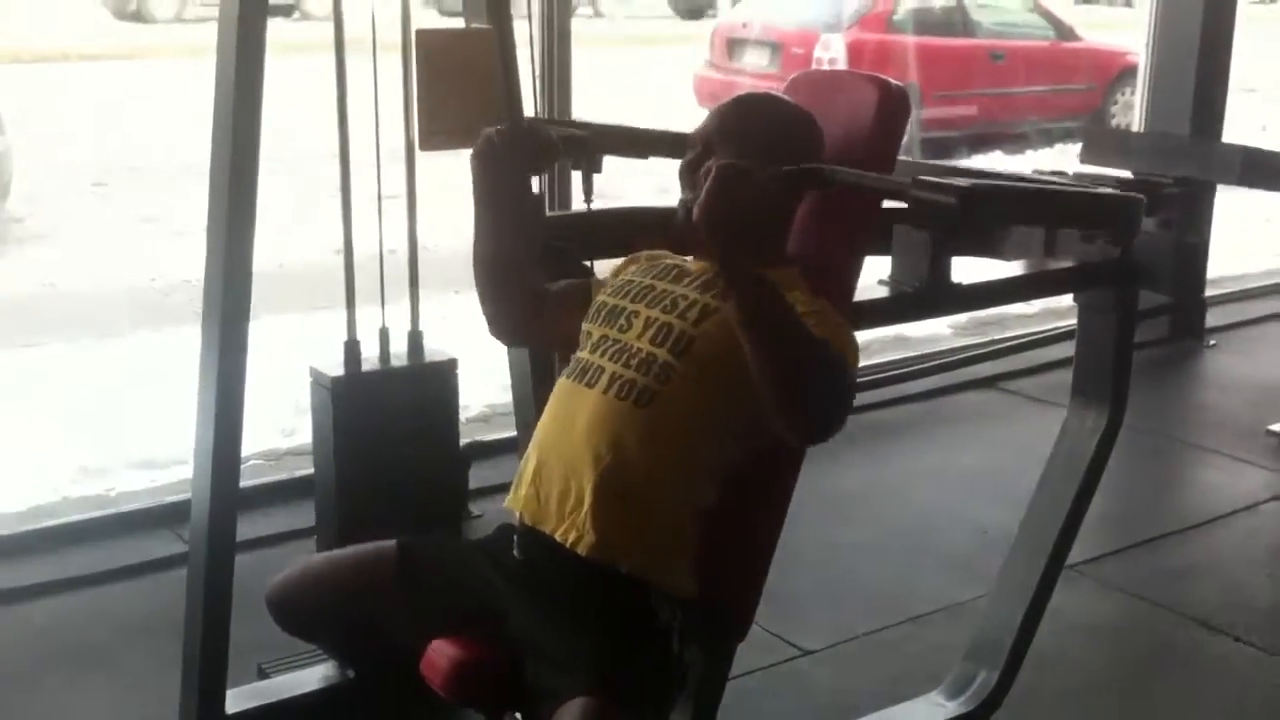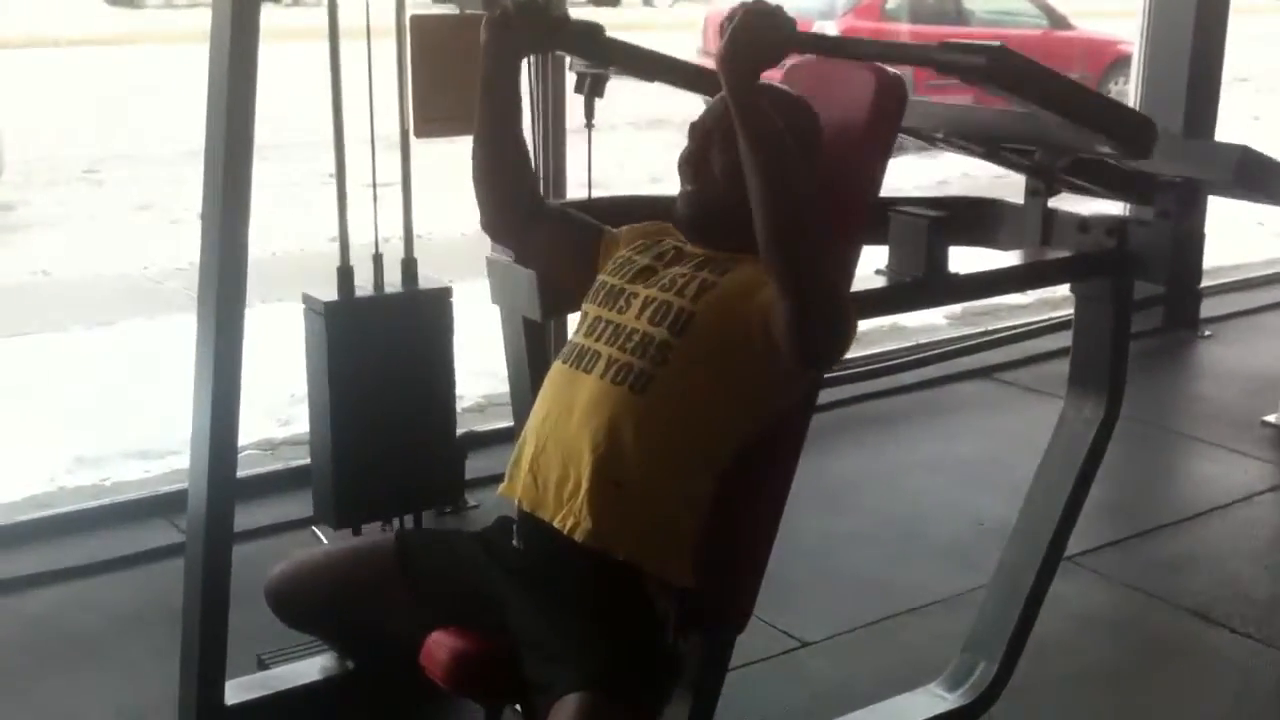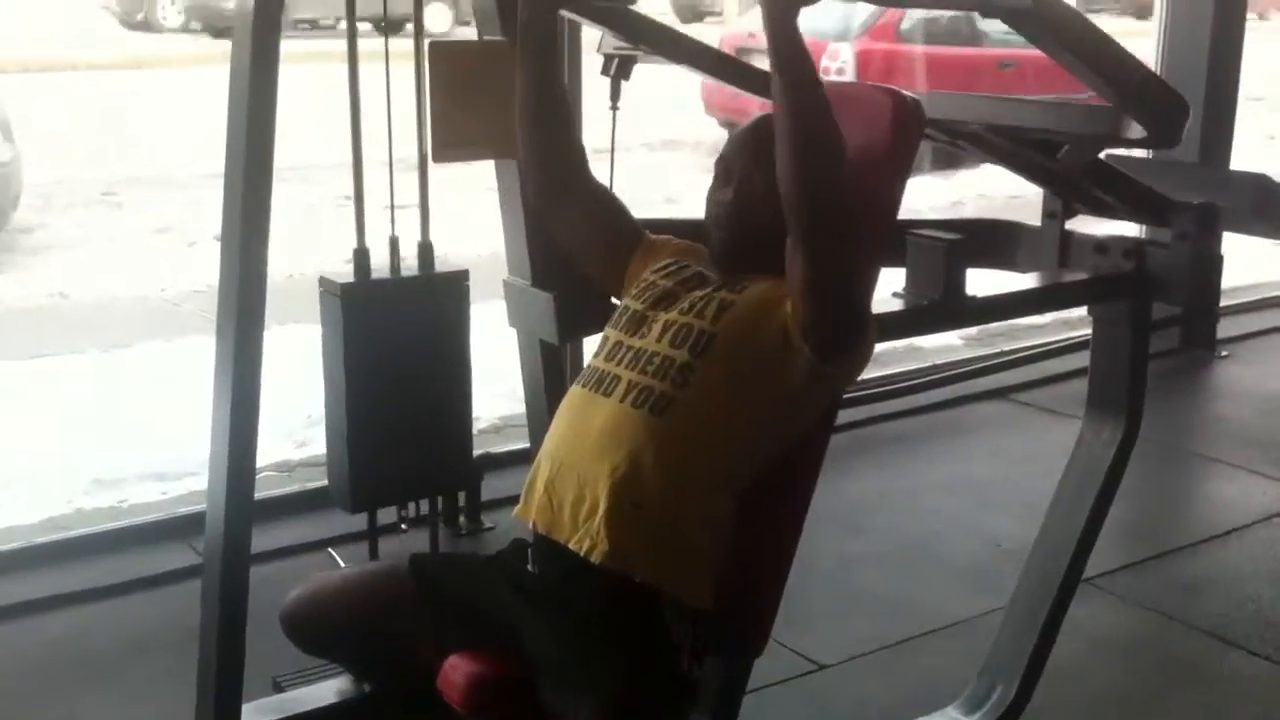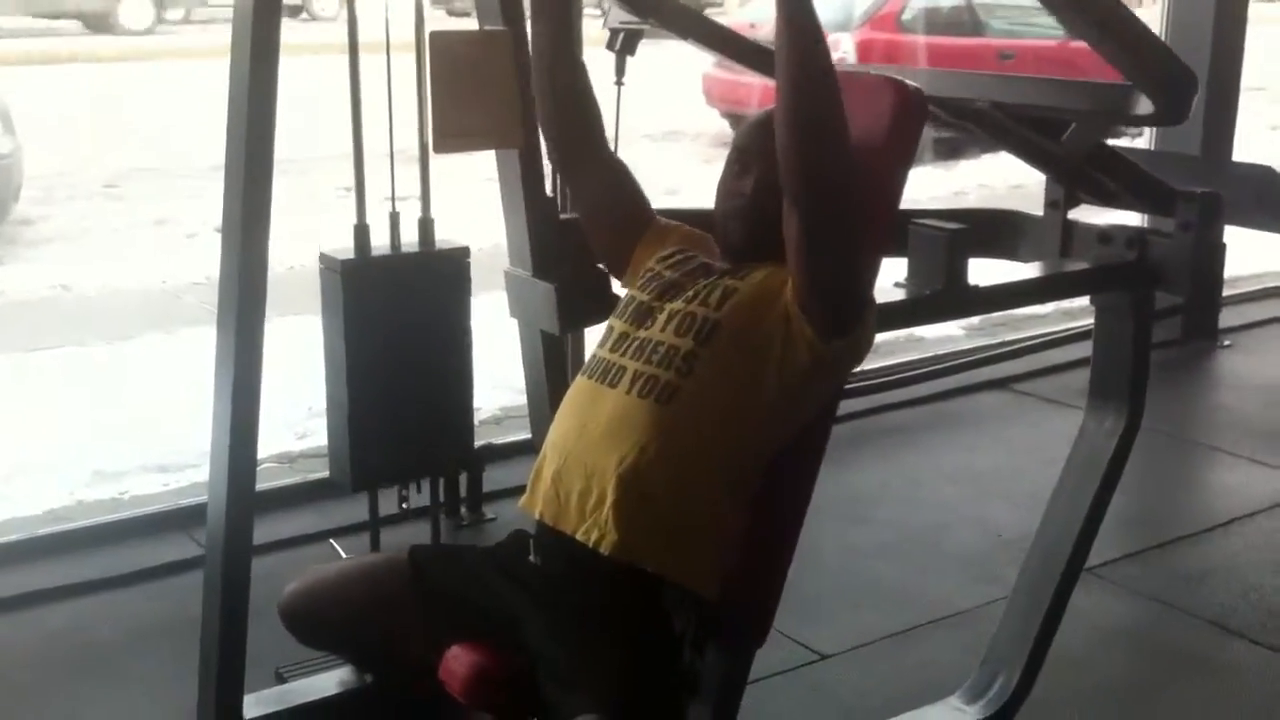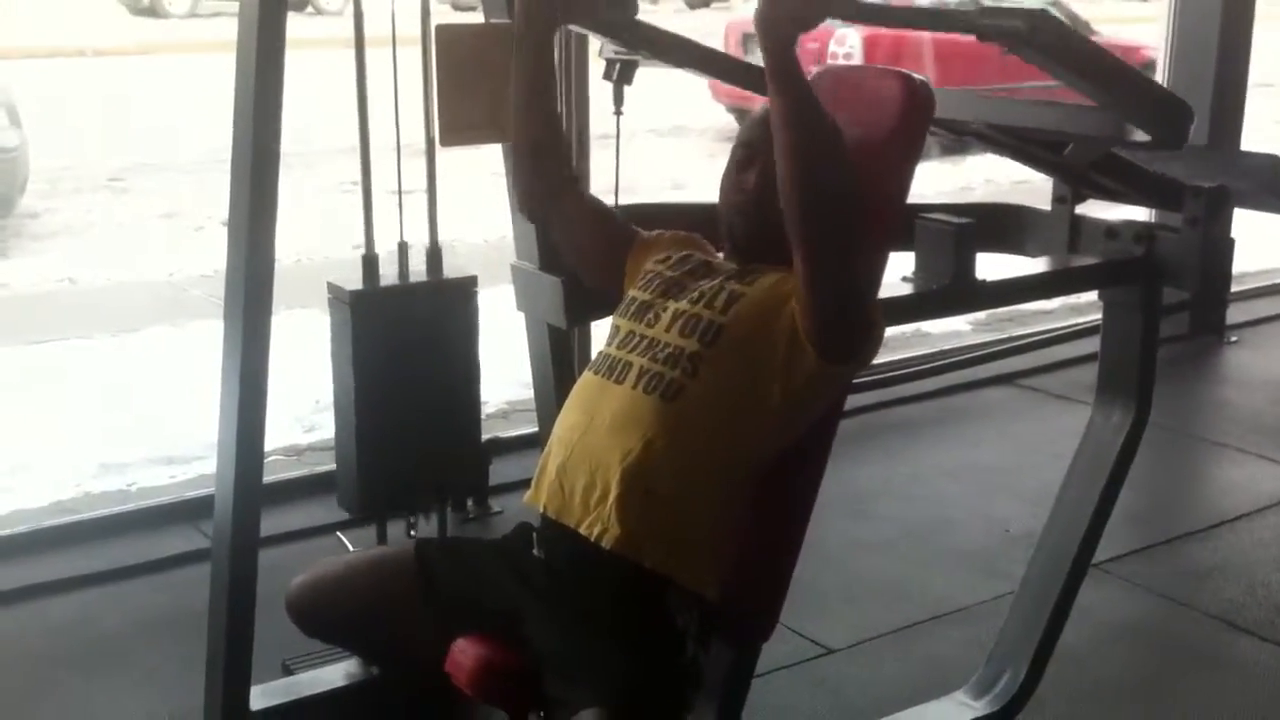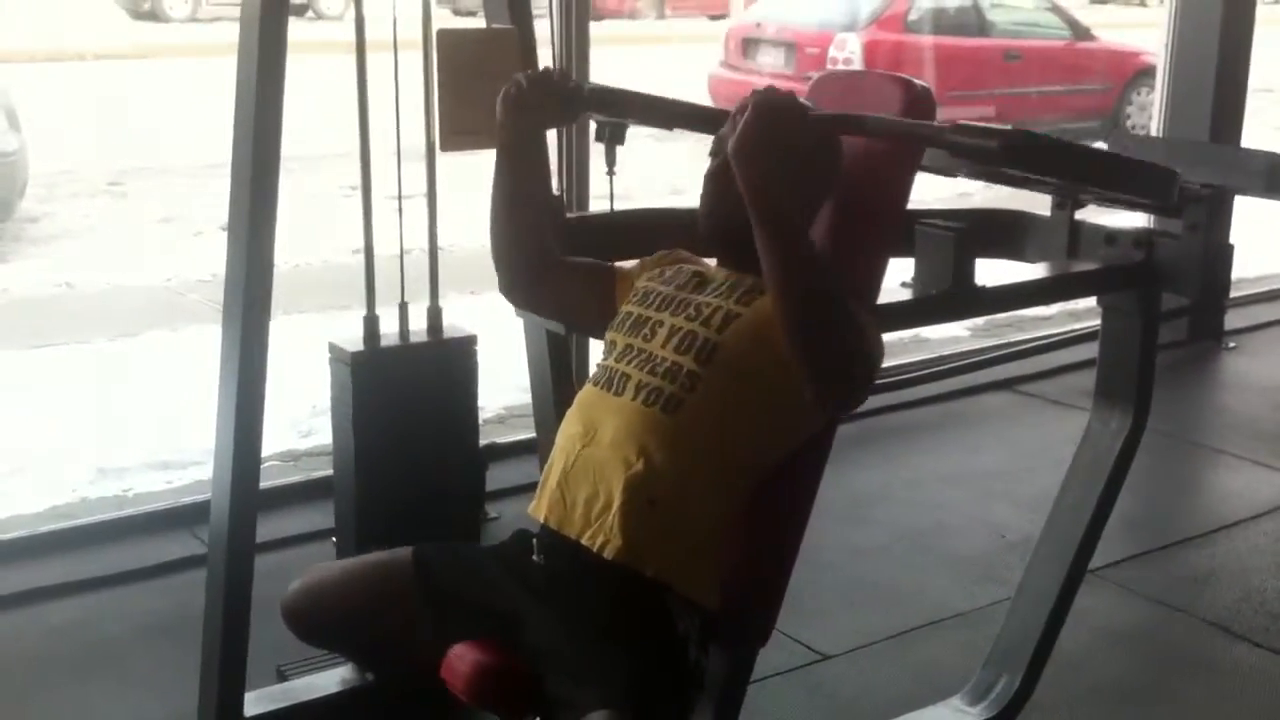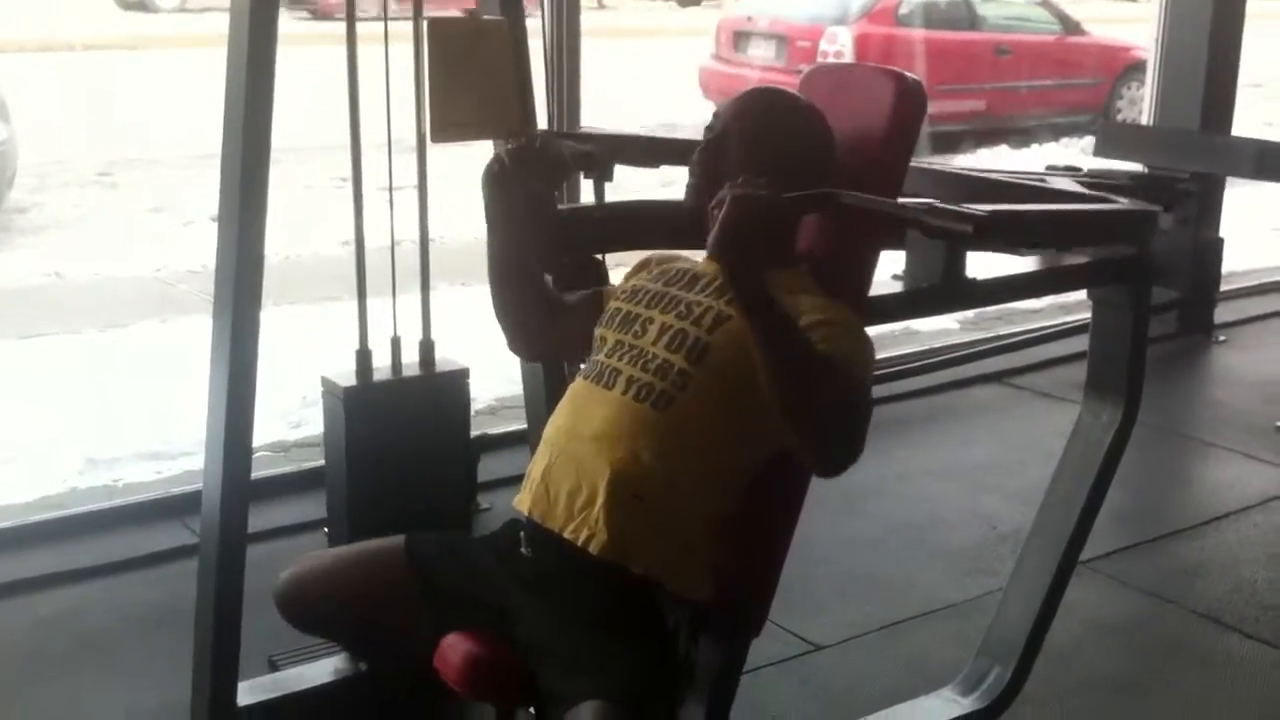
dt=0.4s
person 1, frame 1
left shoulder: (793, 311)
right shoulder: (642, 269)
left elbow: (813, 418)
right elbow: (518, 318)
left wrist: (730, 250)
right wrist: (498, 188)
left hip: (624, 598)
right hip: (517, 551)
right knee: (297, 598)
person 1, frame 2
left shoulder: (774, 290)
right shoulder: (639, 248)
left elbow: (816, 323)
right elbow: (513, 217)
left wrist: (745, 89)
right wrist: (501, 63)
left hip: (620, 586)
right hip: (515, 541)
right knee: (295, 590)
person 1, frame 3
left shoulder: (802, 320)
right shoulder: (661, 268)
left elbow: (822, 219)
right elbow: (556, 187)
left hip: (635, 609)
right hip: (529, 563)
right knee: (309, 614)
person 1, frame 4
left shoulder: (810, 313)
right shoulder: (667, 256)
left elbow: (817, 184)
right elbow: (578, 150)
left hip: (640, 600)
right hip: (533, 554)
right knee: (309, 606)
person 1, frame 5
left shoulder: (813, 314)
right shoulder: (667, 260)
left elbow: (825, 231)
right elbow: (547, 194)
left hip: (642, 597)
right hip: (537, 549)
right knee: (315, 599)
person 1, frame 6
left shoulder: (798, 315)
right shoulder: (664, 273)
left elbow: (837, 379)
right elbow: (528, 276)
left wrist: (762, 180)
right wrist: (521, 132)
left hip: (645, 604)
right hip: (538, 555)
right knee: (312, 604)
person 1, frame 7
left shoulder: (810, 317)
right shoulder: (657, 273)
left elbow: (832, 444)
right elbow: (532, 330)
left wrist: (746, 280)
left hip: (634, 598)
right hip: (524, 547)
right knee: (306, 592)
